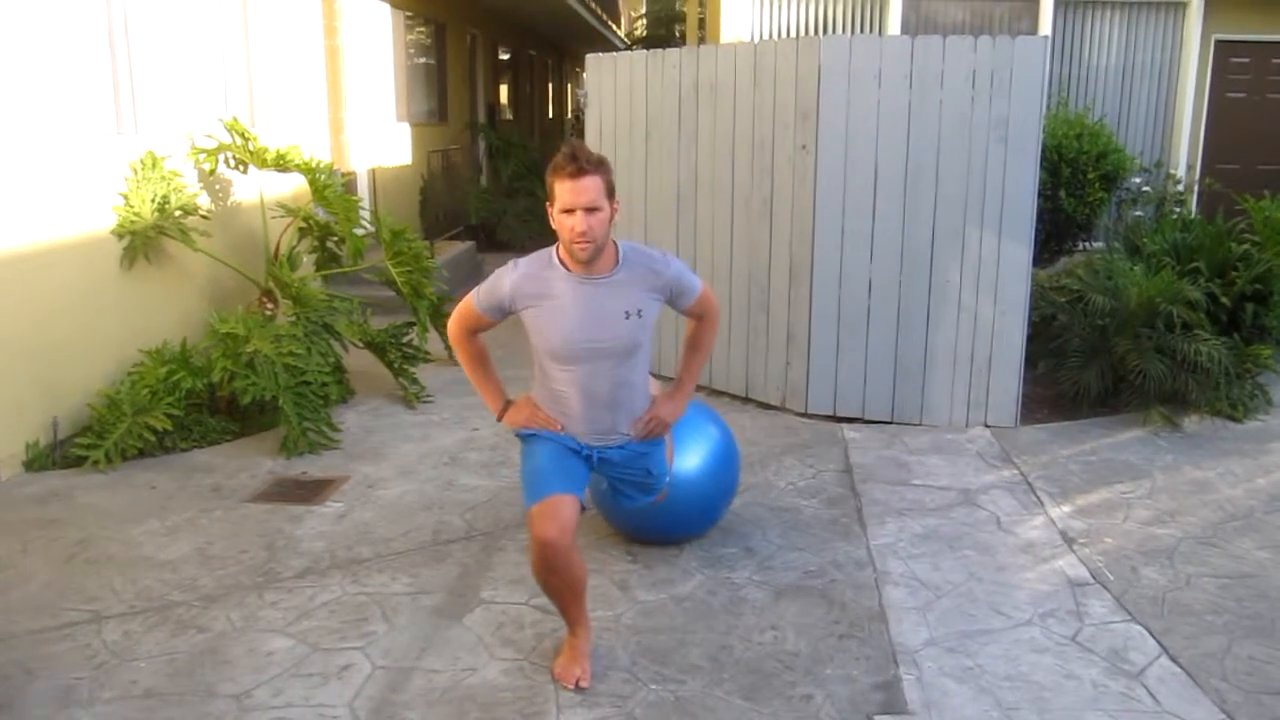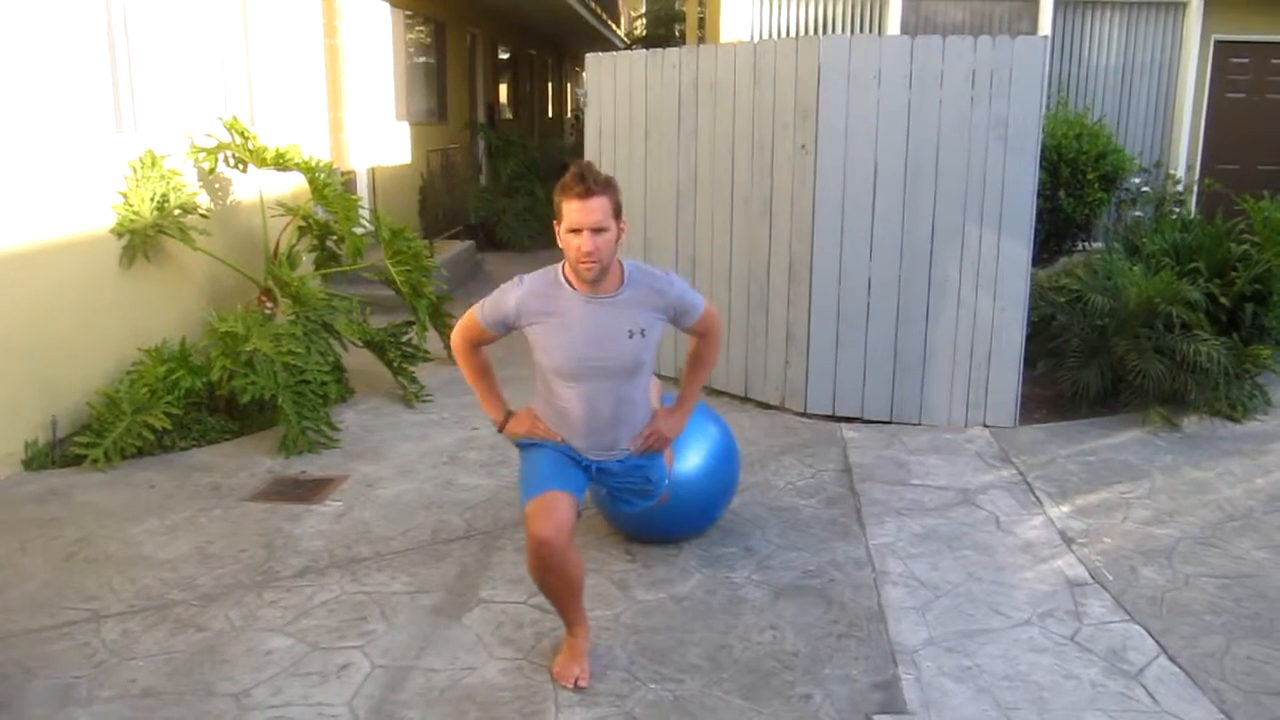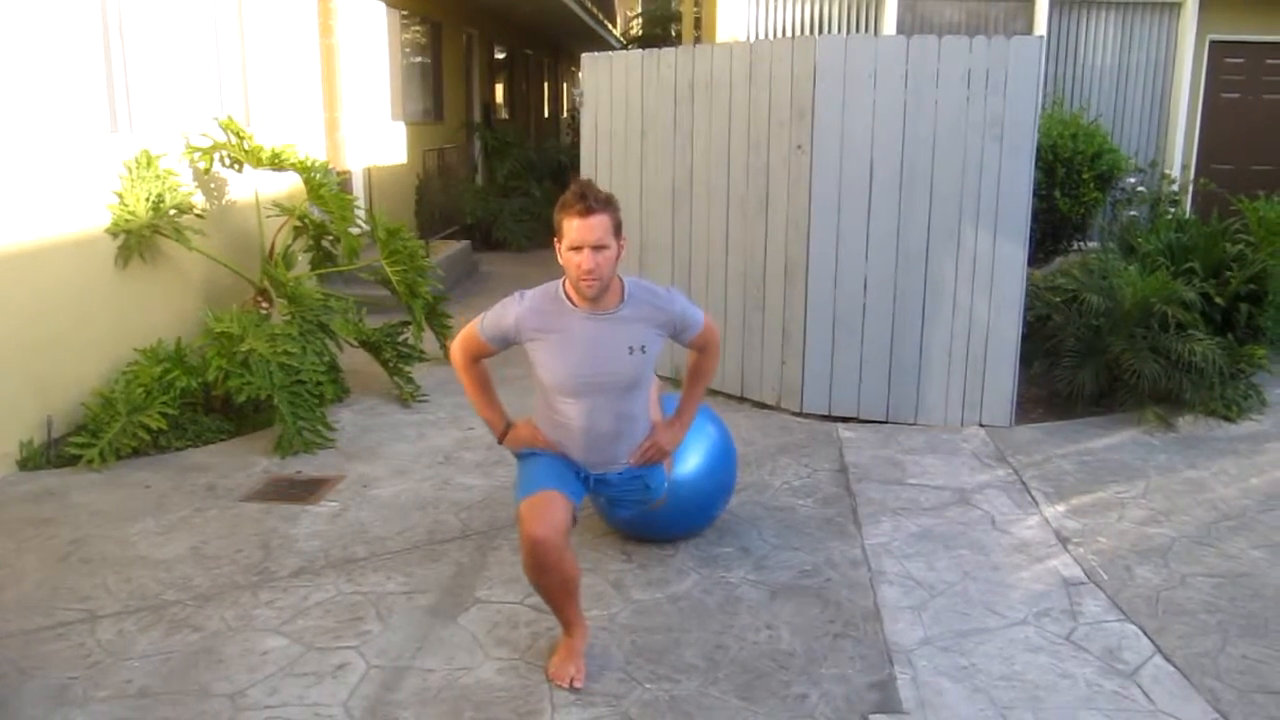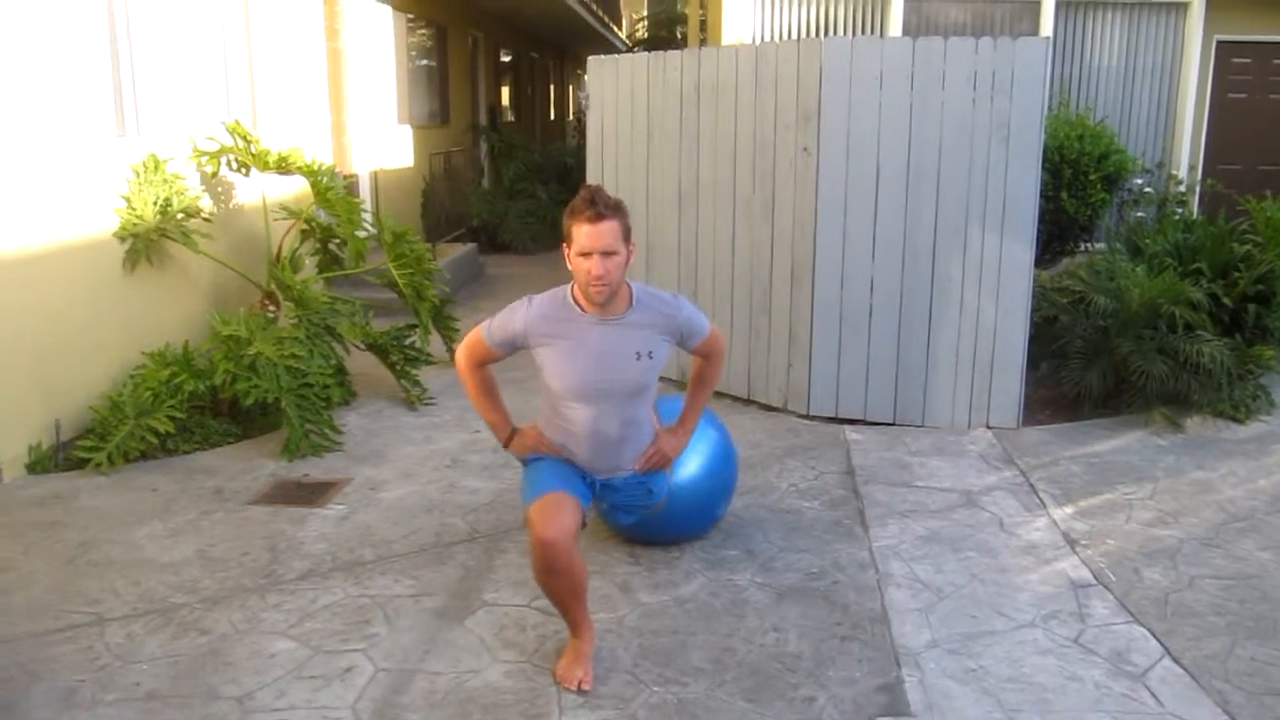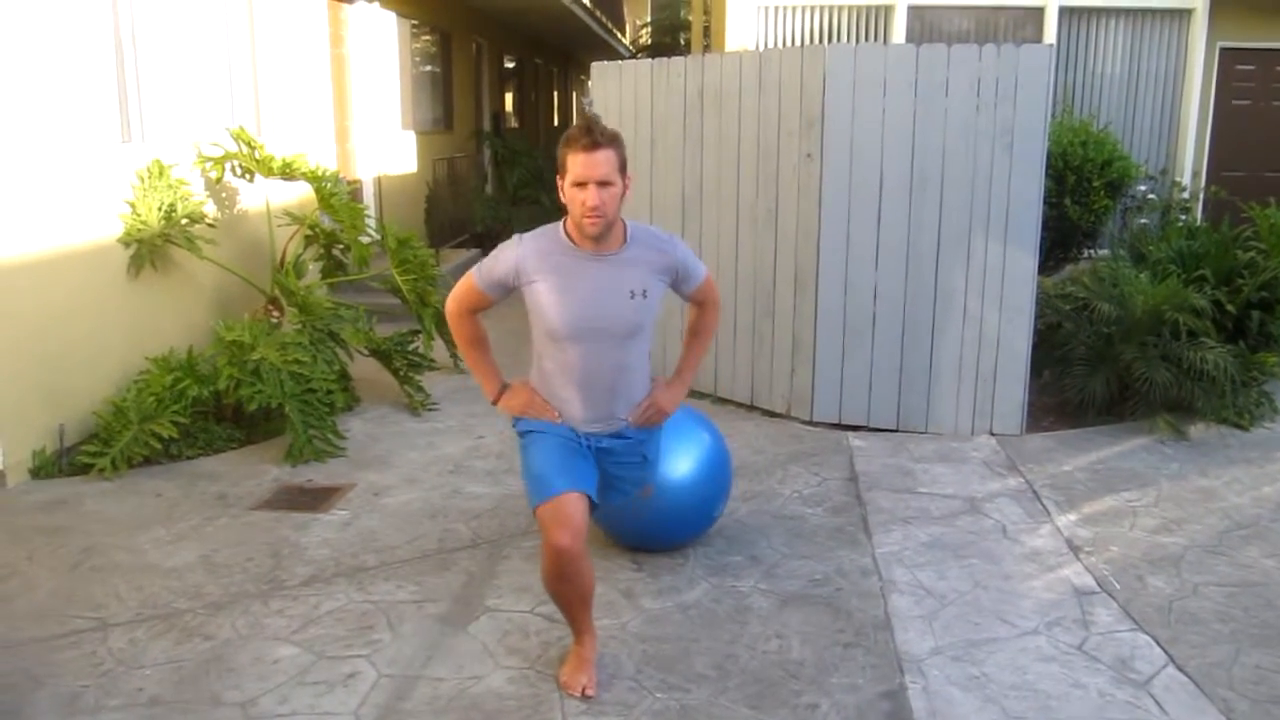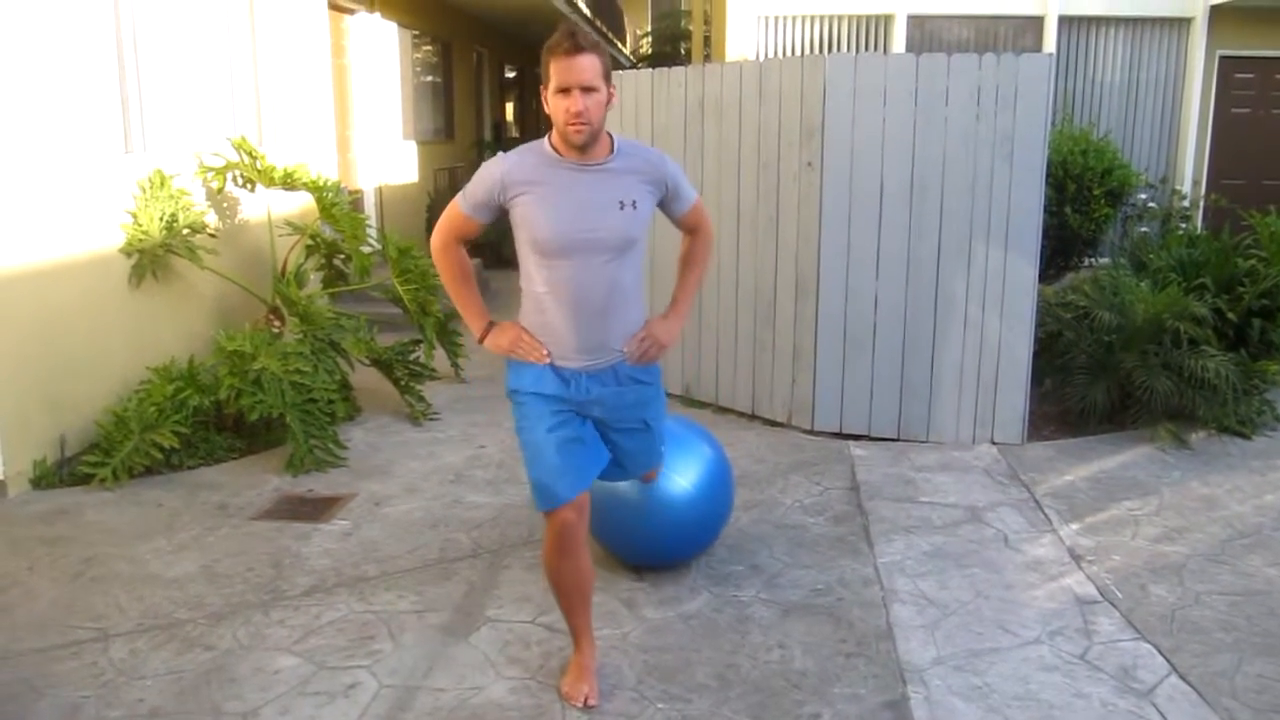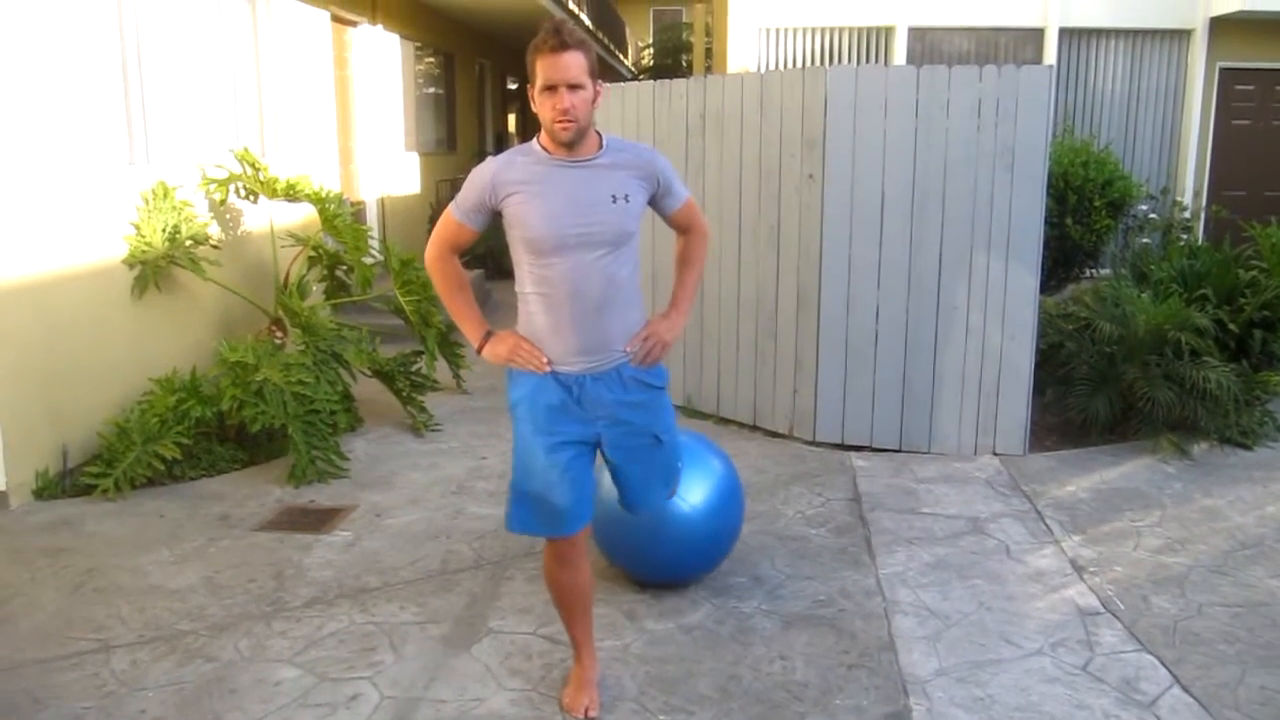
dt=0.4s
person 1, frame 1
left shoulder: (657, 271)
right shoulder: (520, 280)
left elbow: (707, 314)
right elbow: (461, 329)
left wrist: (678, 396)
right wrist: (503, 405)
left hip: (633, 431)
right hip: (556, 434)
left knee: (652, 496)
right knee: (550, 536)
right ankle: (578, 633)
person 1, frame 2
left shoulder: (661, 290)
right shoulder: (525, 296)
left elbow: (710, 331)
right elbow: (463, 340)
left wrist: (678, 412)
right wrist: (503, 416)
left hip: (632, 445)
right hip: (555, 444)
left knee: (651, 501)
right knee: (546, 536)
right ankle: (576, 632)
person 1, frame 3
left shoulder: (661, 306)
right shoulder: (525, 312)
left elbow: (709, 344)
right elbow: (462, 352)
left wrist: (679, 424)
right wrist: (503, 428)
left hip: (632, 457)
right hip: (554, 454)
left knee: (651, 507)
right knee: (540, 536)
right ankle: (573, 631)
person 1, frame 4
left shoulder: (668, 313)
right shoulder: (533, 317)
left elbow: (713, 352)
right elbow: (468, 358)
left wrist: (683, 430)
right wrist: (509, 434)
left hip: (636, 462)
right hip: (559, 459)
left knee: (643, 515)
right knee: (550, 539)
right ankle: (581, 636)
person 1, frame 5
left shoulder: (663, 252)
right shoulder: (524, 255)
left elbow: (708, 304)
right elbow: (458, 308)
left wrist: (680, 383)
right wrist: (499, 390)
left hip: (631, 423)
right hip: (553, 424)
left knee: (633, 502)
right knee: (565, 538)
left ankle: (607, 488)
right ankle: (583, 642)
person 1, frame 6
left shoulder: (651, 167)
right shoulder: (508, 173)
left elbow: (700, 231)
right elbow: (445, 242)
left wrist: (676, 316)
right wrist: (485, 329)
left hip: (627, 369)
right hip: (544, 376)
left knee: (644, 472)
right knee: (566, 517)
left ankle: (621, 448)
right ankle: (583, 651)
person 1, frame 7
left shoulder: (641, 164)
right shoulder: (500, 176)
left elbow: (694, 229)
right elbow: (440, 252)
left wrist: (677, 314)
right wrist: (483, 337)
left hip: (631, 372)
right hip: (545, 384)
left knee: (658, 493)
right knee: (564, 534)
left ankle: (656, 430)
right ankle: (584, 662)
